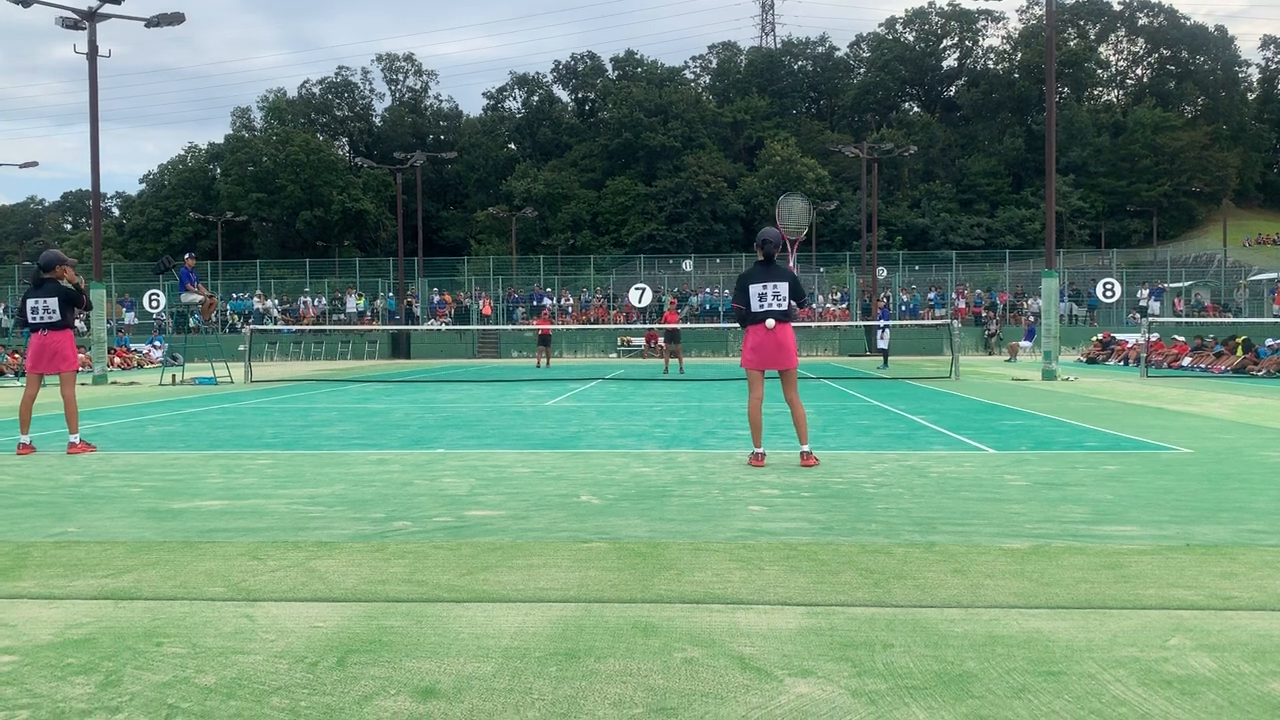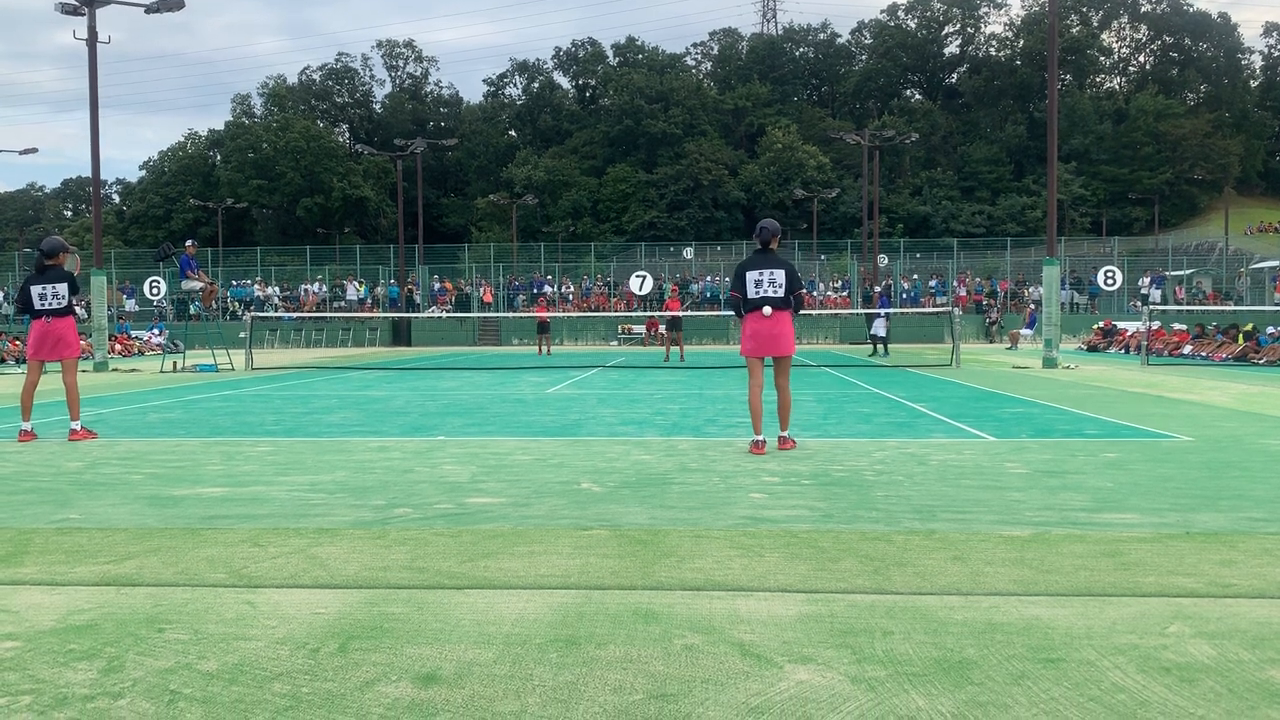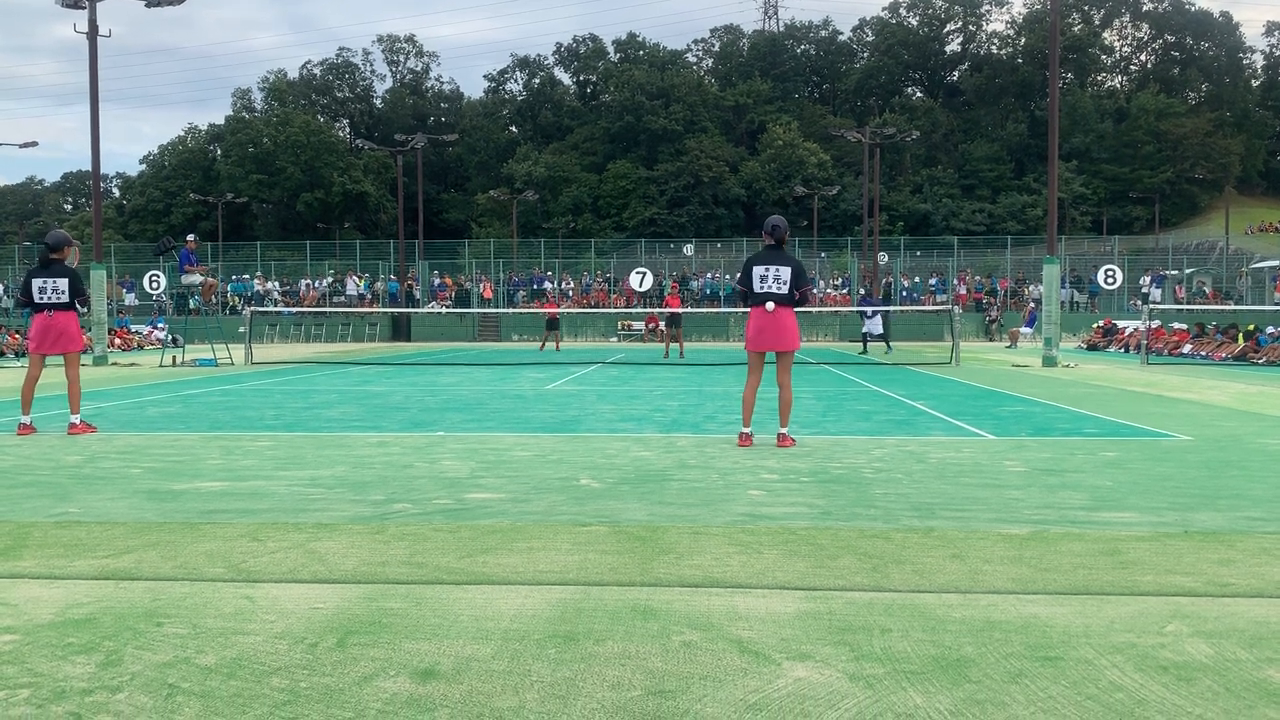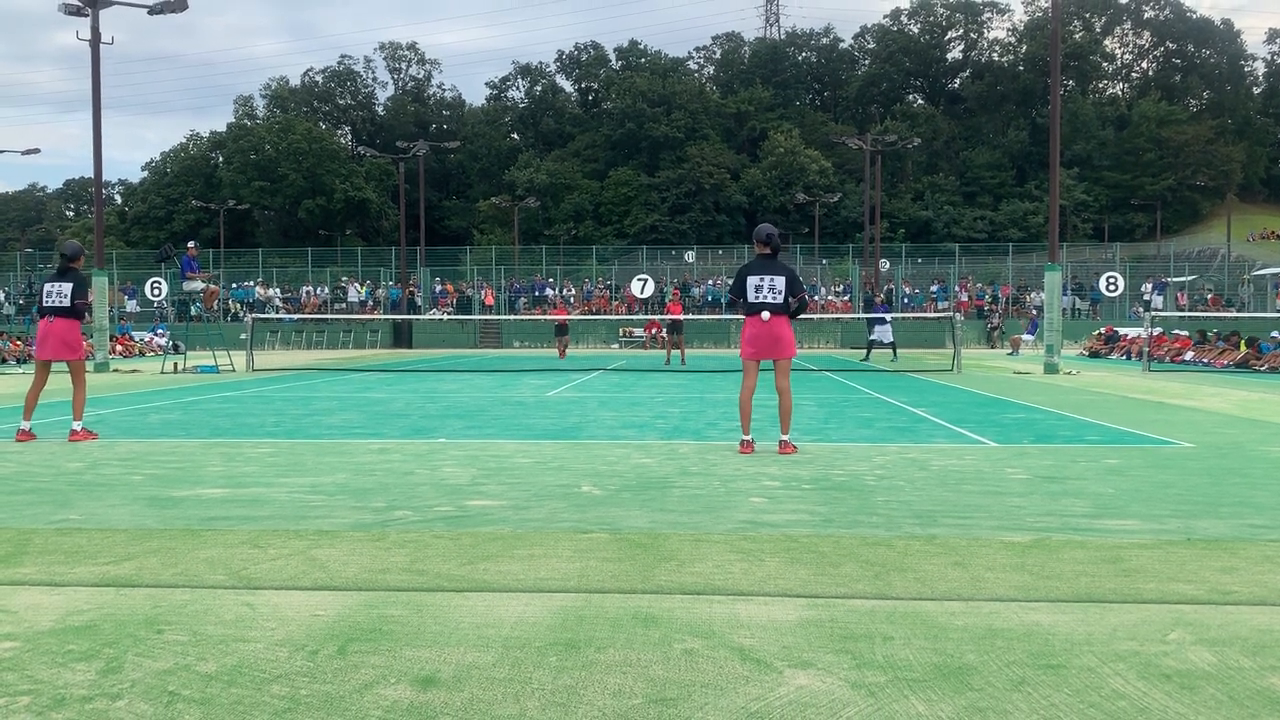
dt=0.7s
person 1, frame 1
left shoulder: (745, 277)
right shoulder: (788, 275)
left elbow: (739, 314)
right elbow: (803, 303)
left hip: (756, 337)
right hip: (783, 336)
left knee: (755, 397)
right knee: (793, 396)
left ankle: (758, 453)
right ankle: (806, 451)
person 1, frame 2
left shoulder: (744, 266)
right shoulder: (786, 266)
left elbow: (735, 302)
right elbow: (799, 301)
left wrist: (741, 316)
right wrist: (791, 311)
left hip: (754, 324)
right hip: (780, 324)
left knee: (755, 384)
right knee: (782, 384)
left ankle: (758, 440)
right ankle: (784, 436)
person 1, frame 3
left shoulder: (752, 261)
right shoulder: (793, 263)
left elbow: (742, 295)
right elbow: (805, 298)
left hip: (758, 319)
right hip: (784, 320)
left knee: (753, 379)
right knee: (784, 380)
left ankle: (745, 432)
right ankle: (783, 433)
person 1, frame 4
left shoulder: (745, 270)
right shoulder: (786, 271)
left elbow: (733, 301)
right elbow: (803, 303)
right wrist: (788, 316)
left hip: (753, 328)
right hip: (780, 329)
left knee: (748, 386)
right knee: (783, 386)
left ankle: (746, 440)
right ankle: (785, 440)
person 2, frame 1
left shoulder: (30, 293)
right shoulder: (64, 291)
left elbow: (23, 321)
right elbow: (87, 306)
right wrist: (75, 284)
left hip: (37, 340)
right hip: (61, 340)
left knee: (30, 392)
right knee: (68, 392)
left ankle: (24, 442)
right ankle: (74, 441)
person 2, frame 2
left shoulder: (31, 280)
right shoulder: (66, 276)
left elbow: (21, 308)
left hip: (39, 328)
right hip: (63, 326)
left knee: (31, 379)
right knee: (70, 379)
left ankle: (25, 428)
right ankle: (76, 428)
person 2, frame 3
left shoulder: (33, 273)
right shoulder: (70, 273)
left elbow: (24, 301)
right elbow: (83, 300)
left hip: (41, 322)
right hip: (66, 322)
left knee: (32, 374)
right knee: (72, 374)
left ankle: (25, 422)
right ankle: (75, 422)
person 2, frame 4
left shoulder: (49, 279)
right shoulder: (79, 279)
left elbow: (40, 308)
right elbow: (80, 308)
right wrist: (83, 317)
left hip: (45, 327)
right hip: (68, 328)
left knee: (38, 382)
right knee: (79, 382)
left ankle: (24, 428)
right ankle: (77, 429)
